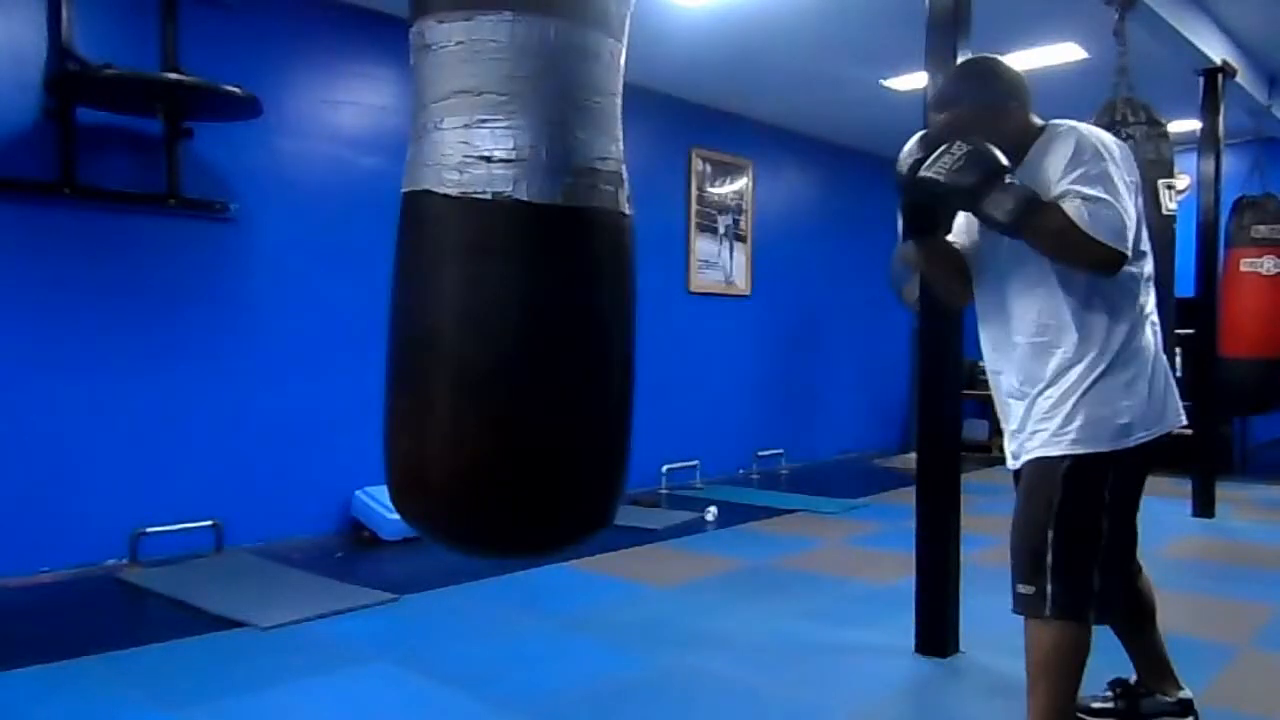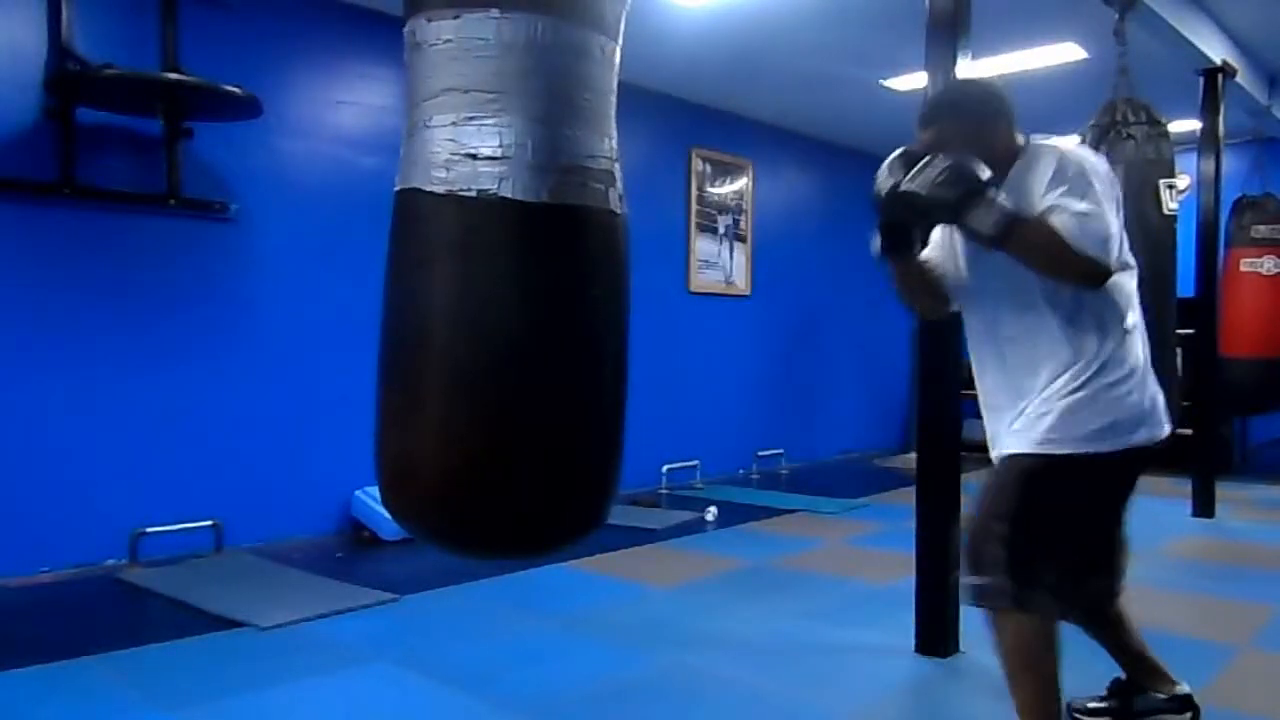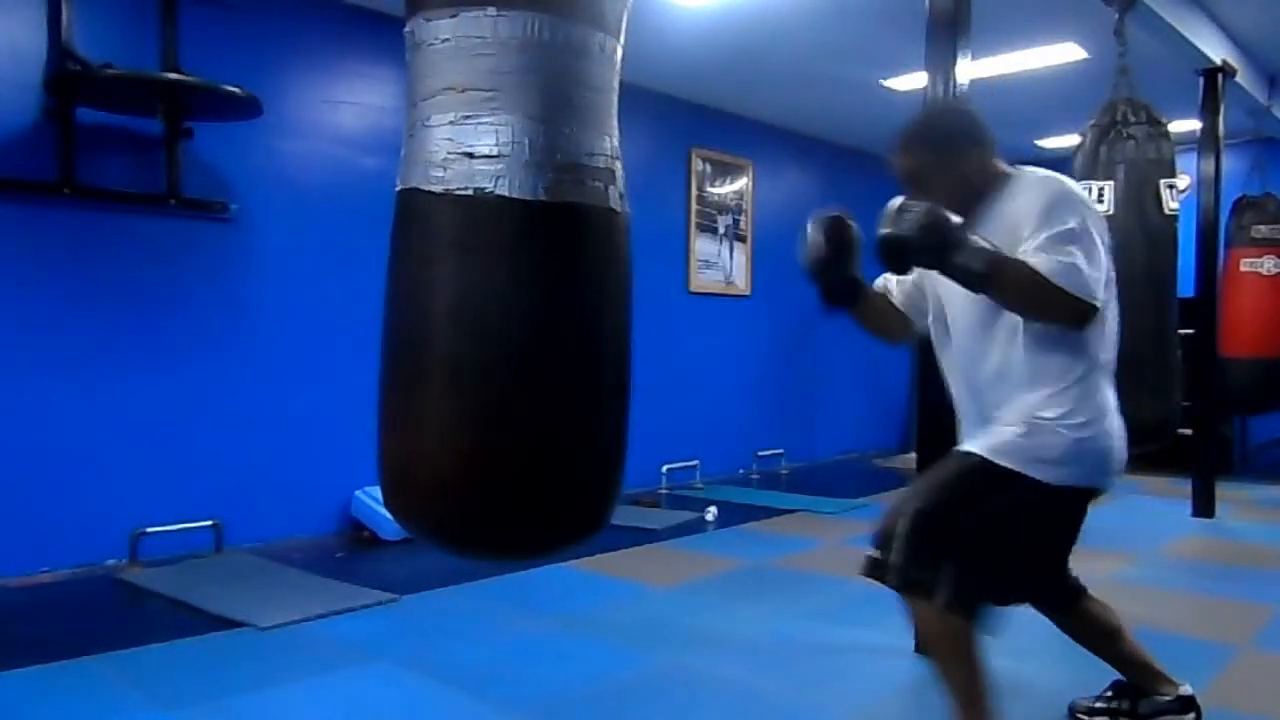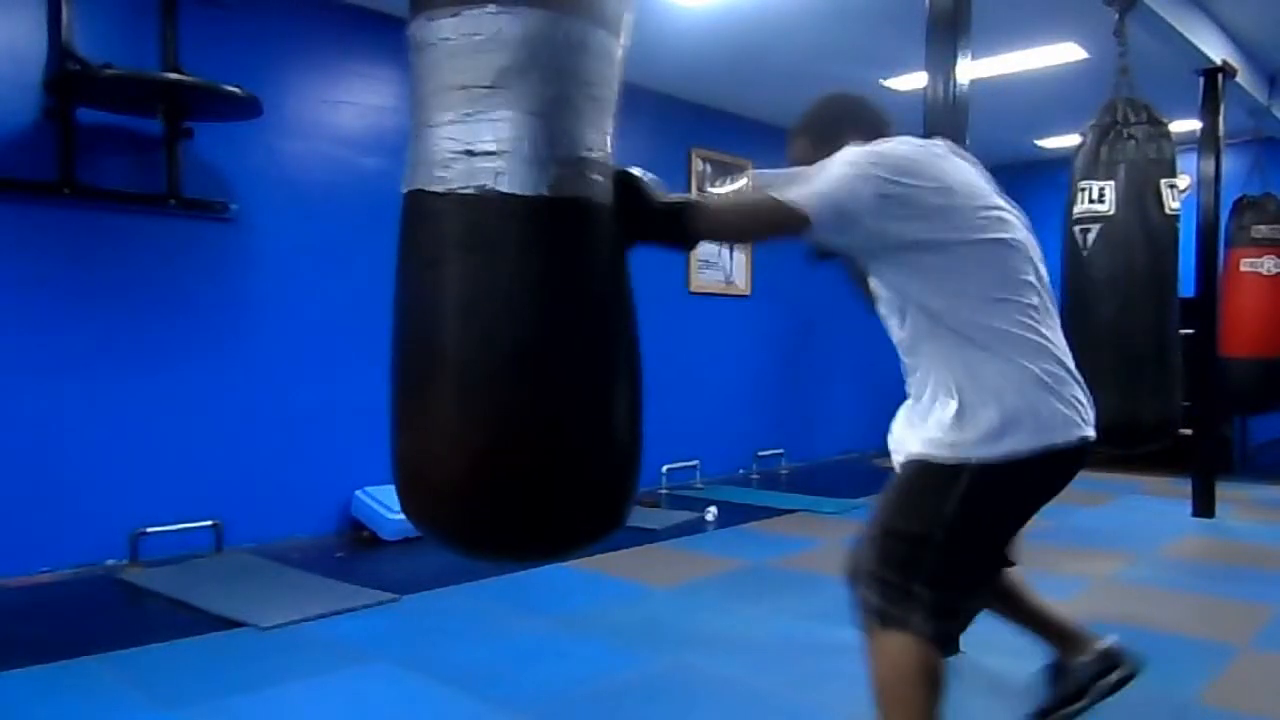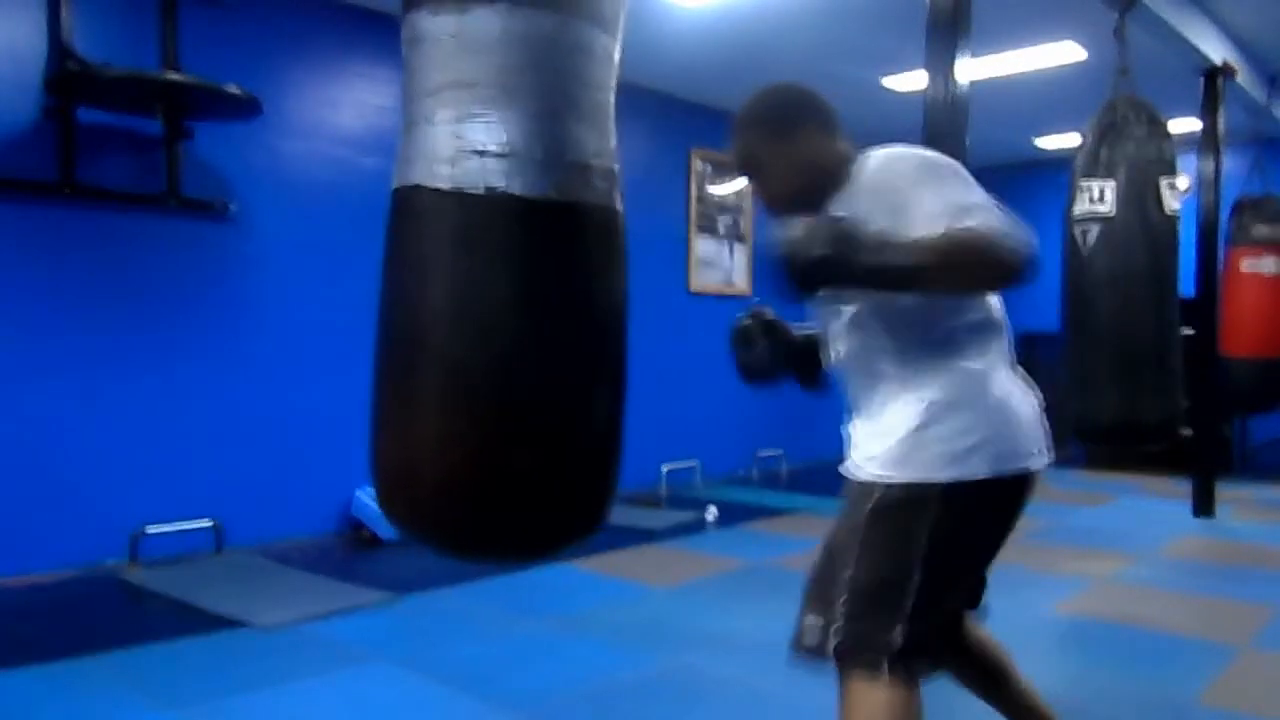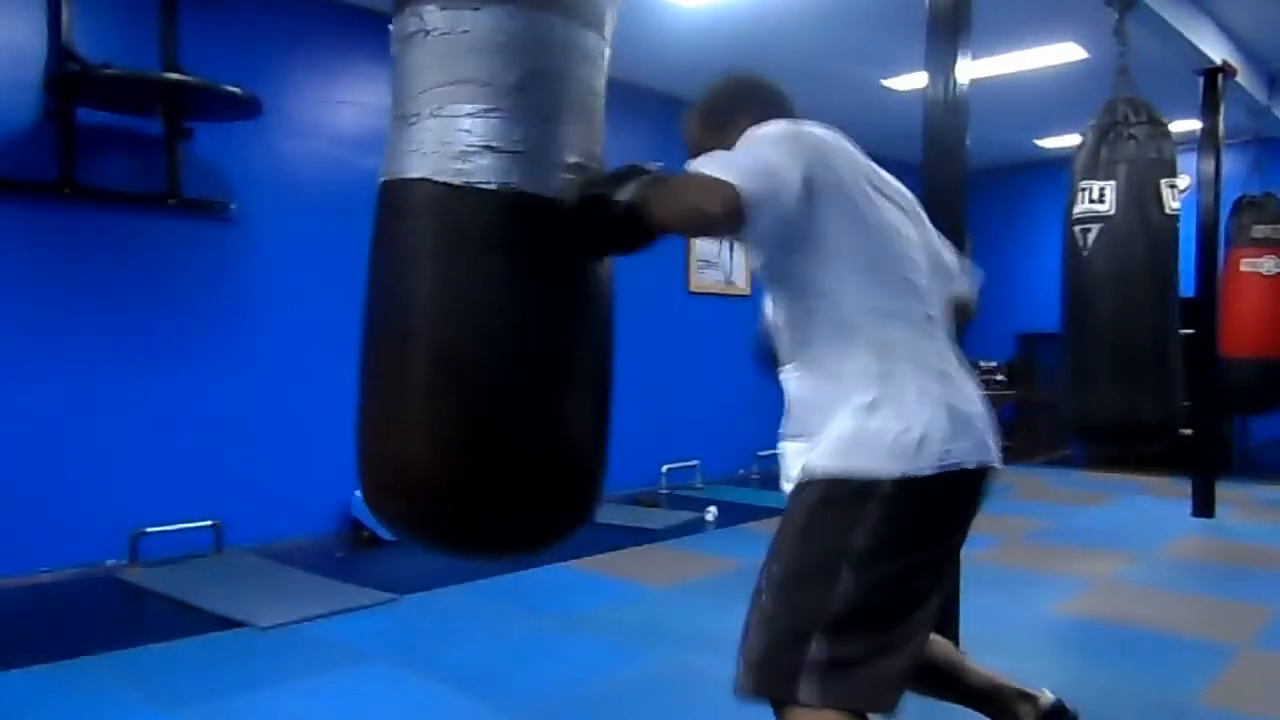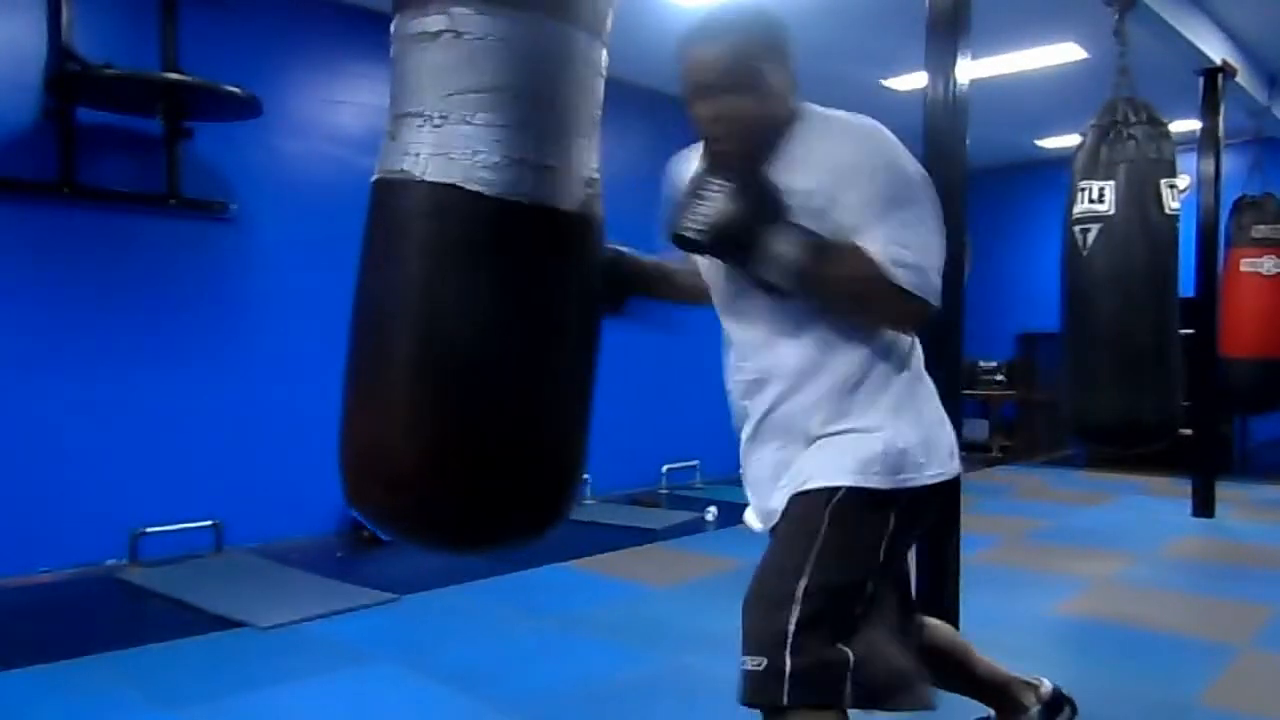
dt=0.5s
person 1, frame 1
left shoulder: (1083, 148)
right shoulder: (990, 172)
left elbow: (1104, 250)
right elbow: (960, 287)
left wrist: (997, 197)
right wrist: (924, 224)
left hip: (1091, 406)
right hip: (1054, 409)
left knee: (1053, 574)
right knee: (1100, 560)
person 1, frame 2
left shoulder: (1065, 167)
right shoulder: (965, 201)
left elbow: (1091, 263)
right elbow: (931, 300)
left wrist: (982, 213)
right wrist: (898, 239)
left hip: (1092, 413)
right hip: (1043, 422)
left knee: (1002, 560)
right knee: (1063, 573)
person 1, frame 3
left shoulder: (1049, 197)
right shoulder: (947, 226)
left elbow: (1074, 305)
right elbow: (894, 323)
left wrist: (964, 255)
right wrist: (843, 285)
left hip: (1049, 439)
right hip: (1025, 441)
left knee: (912, 546)
right knee: (1042, 582)
person 1, frame 4
left shoulder: (890, 160)
right shoulder: (928, 175)
left elbow: (770, 213)
left wrist: (661, 215)
right wrist: (852, 253)
left hip: (993, 423)
right hip: (1035, 417)
left knee: (895, 590)
right knee: (949, 563)
right ankle: (1082, 651)
person 1, frame 5
left shoulder: (896, 172)
right shoulder: (844, 210)
left elbow: (1007, 256)
left wrist: (871, 259)
left hip: (948, 447)
right hip: (949, 444)
left knee: (868, 642)
right knee: (925, 616)
person 1, frame 6
left shoulder: (784, 142)
right shoulder: (869, 183)
left elbow: (708, 204)
right elbow: (957, 292)
left wrist: (633, 196)
left hip: (887, 446)
right hip: (926, 440)
left knee: (797, 665)
right knee: (873, 641)
person 1, frame 7
left shoulder: (854, 150)
right shoulder: (696, 170)
left elbow: (905, 303)
left wrist: (778, 244)
right wrist: (633, 274)
left hip: (863, 448)
right hip: (798, 452)
left knee: (791, 658)
right knee: (871, 625)
